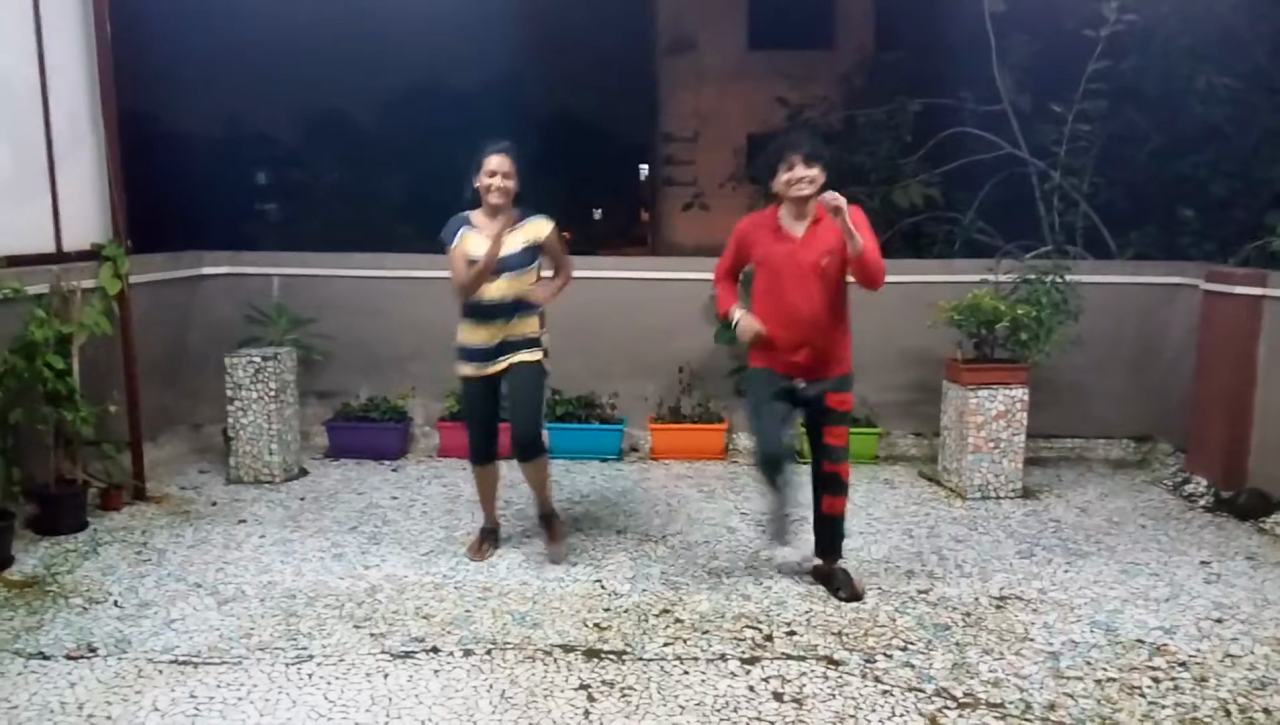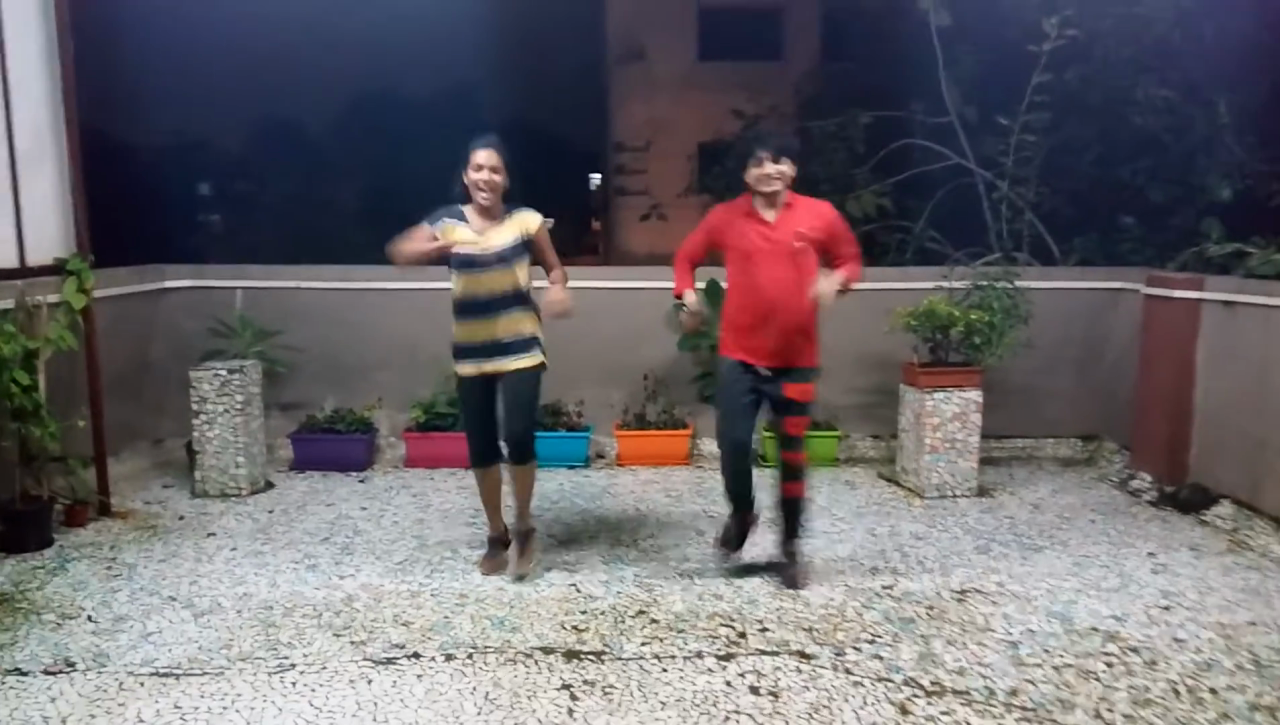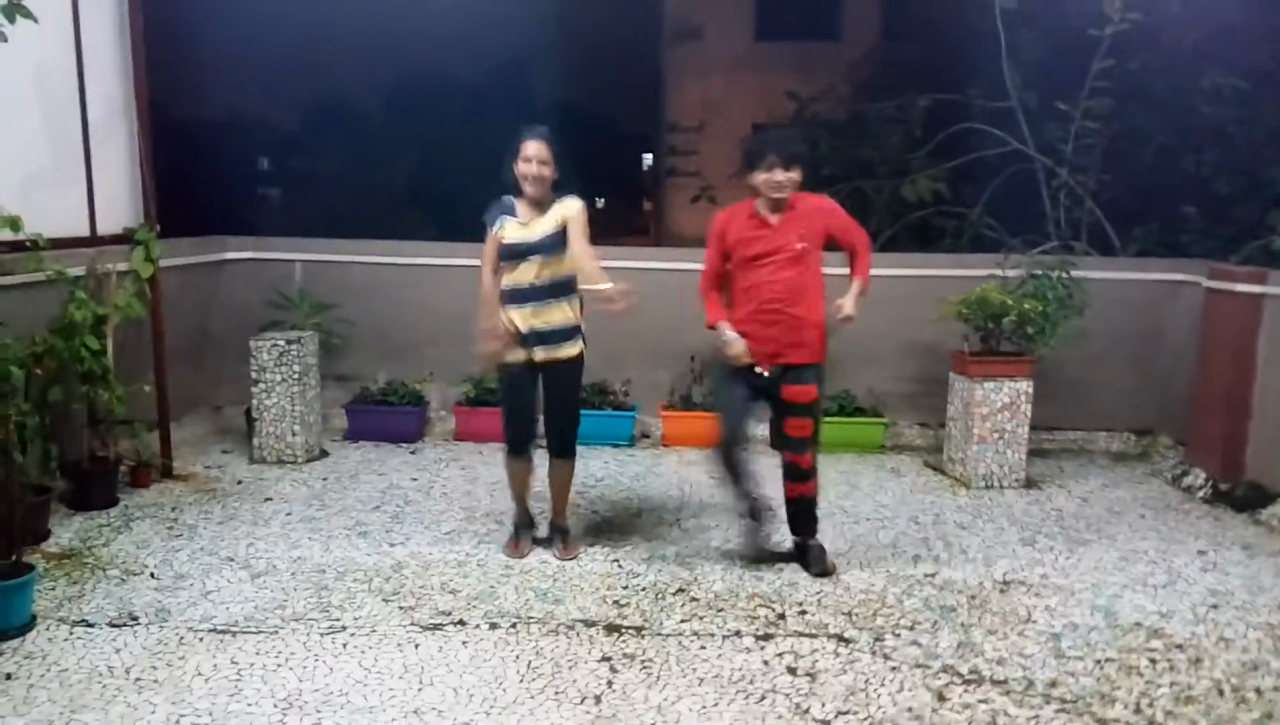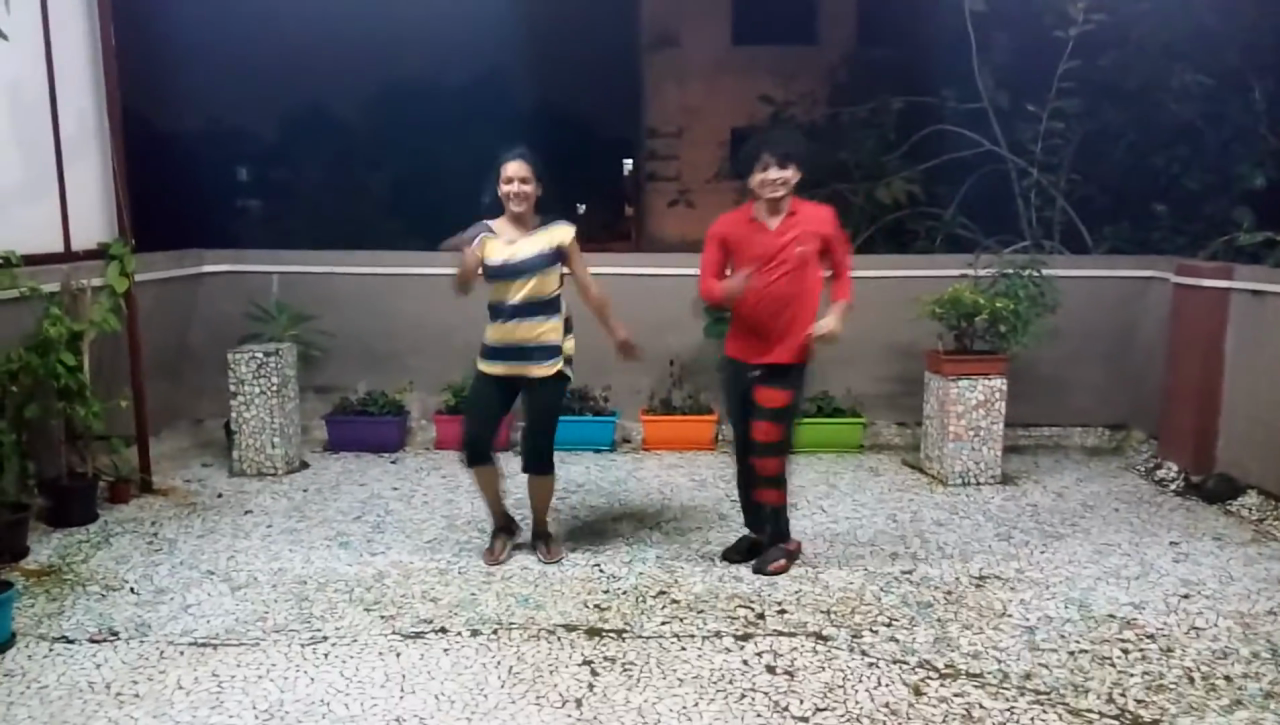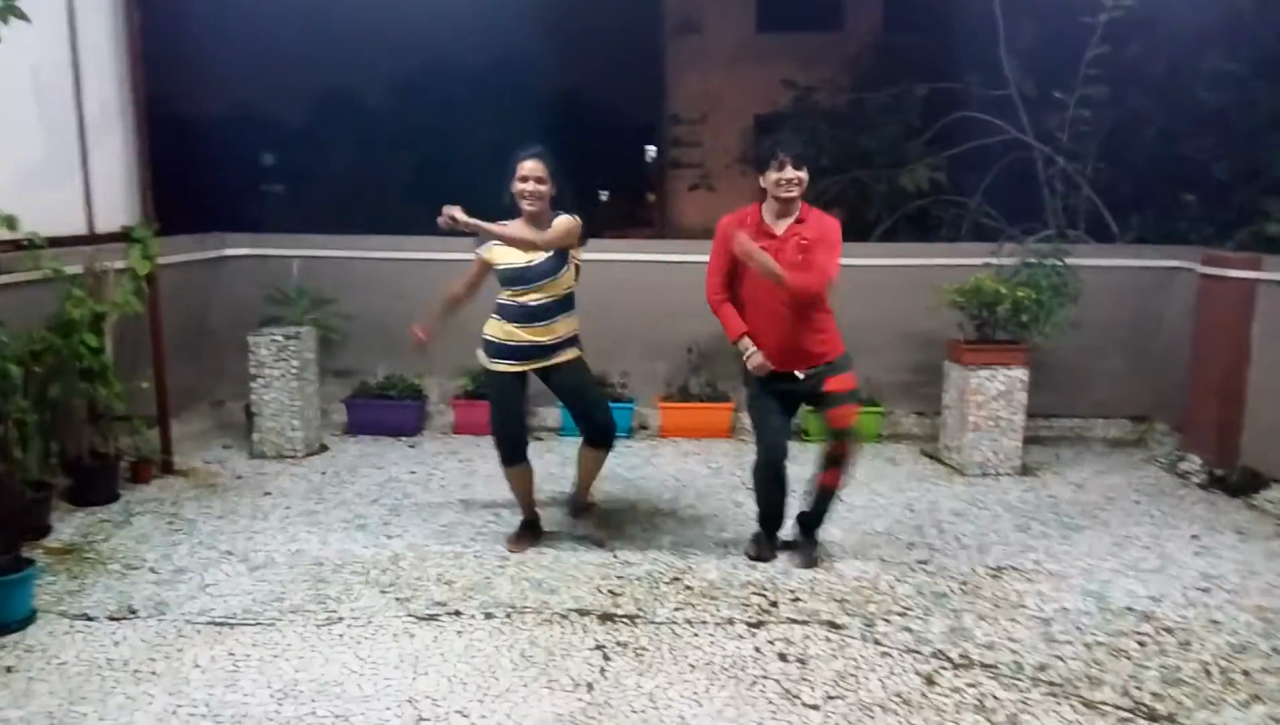
dt=1s
person 1, frame 1
left shoulder: (847, 218)
right shoulder: (751, 229)
left elbow: (873, 277)
right elbow: (724, 275)
left wrist: (846, 226)
right wrist: (736, 313)
left hip: (829, 370)
right hip: (771, 368)
left knee: (833, 467)
right knee: (771, 449)
left ankle: (829, 561)
right ankle: (779, 498)
person 1, frame 2
left shoulder: (819, 214)
right shoulder: (724, 217)
left elbow: (849, 260)
right elbow: (685, 257)
left wrist: (834, 282)
right wrist: (687, 294)
left hip: (795, 358)
right hip: (739, 356)
left knee: (792, 454)
right knee: (734, 443)
left ankle: (790, 543)
right ankle: (742, 511)
person 1, frame 3
left shoulder: (819, 210)
right shoulder: (729, 221)
left elbow: (860, 244)
right elbow: (711, 285)
left wrist: (854, 294)
right wrist: (724, 330)
left hip: (799, 359)
right hip: (744, 359)
left knee: (799, 455)
right knee: (729, 440)
left ankle: (806, 540)
right ankle: (752, 510)
person 1, frame 4
left shoulder: (820, 219)
right shoulder: (730, 226)
left elbow: (841, 270)
right elbow: (709, 288)
left wrist: (835, 313)
right wrist: (730, 289)
left hip: (787, 359)
right hip: (740, 359)
left knee: (767, 452)
right knee: (745, 451)
left ankle: (781, 541)
right ankle: (757, 532)
person 1, frame 5
left shoulder: (823, 226)
right shoulder: (733, 226)
left elbow: (816, 287)
right elbow: (718, 293)
left wrist: (769, 266)
right wrist: (745, 344)
left hip: (822, 361)
right hip: (765, 366)
left knee: (842, 441)
right knee: (771, 456)
left ankle: (808, 530)
right ankle: (767, 530)
person 2, frame 1
left shoulder: (537, 226)
right shoulder: (460, 227)
left elbow: (565, 269)
right elbow: (462, 286)
left wrist: (546, 290)
right wrist: (495, 244)
left hip: (523, 347)
right hip: (476, 351)
left knee: (526, 435)
right knee: (481, 443)
left ankle: (547, 511)
right ankle: (490, 526)
person 2, frame 2
left shoulder: (527, 220)
right shoulder: (447, 219)
left elbow: (555, 267)
right elbow: (399, 252)
left wrist: (558, 291)
right wrist: (440, 242)
left hip: (519, 348)
right hip: (471, 351)
left knee: (519, 436)
right knee: (481, 446)
left ankle: (523, 528)
right ankle: (497, 535)
person 2, frame 3
left shoulder: (569, 208)
right shoulder: (500, 211)
left elbow: (582, 253)
right elbow: (489, 274)
left wrist: (604, 286)
right wrist: (488, 327)
left hip: (562, 337)
right hip: (512, 337)
left knee: (562, 432)
right knee: (519, 431)
left ankle: (560, 525)
right ankle: (522, 519)
person 2, frame 4
left shoulder: (558, 232)
right shoulder: (485, 235)
left elbow: (586, 284)
right elbow: (464, 285)
left wrist: (616, 332)
right wrist: (466, 258)
left hip: (549, 355)
right hip: (499, 356)
left knee: (538, 450)
right knee: (475, 443)
left ankle: (540, 530)
right ankle: (502, 523)
person 2, frame 5
left shoulder: (566, 225)
right shoulder: (496, 235)
left elbow: (539, 241)
right elbow: (466, 287)
left wrist: (473, 225)
right wrist: (430, 323)
left hip: (559, 349)
right hip: (505, 351)
left knee: (601, 426)
right knee: (509, 441)
left ankle: (580, 497)
right ankle: (529, 521)
